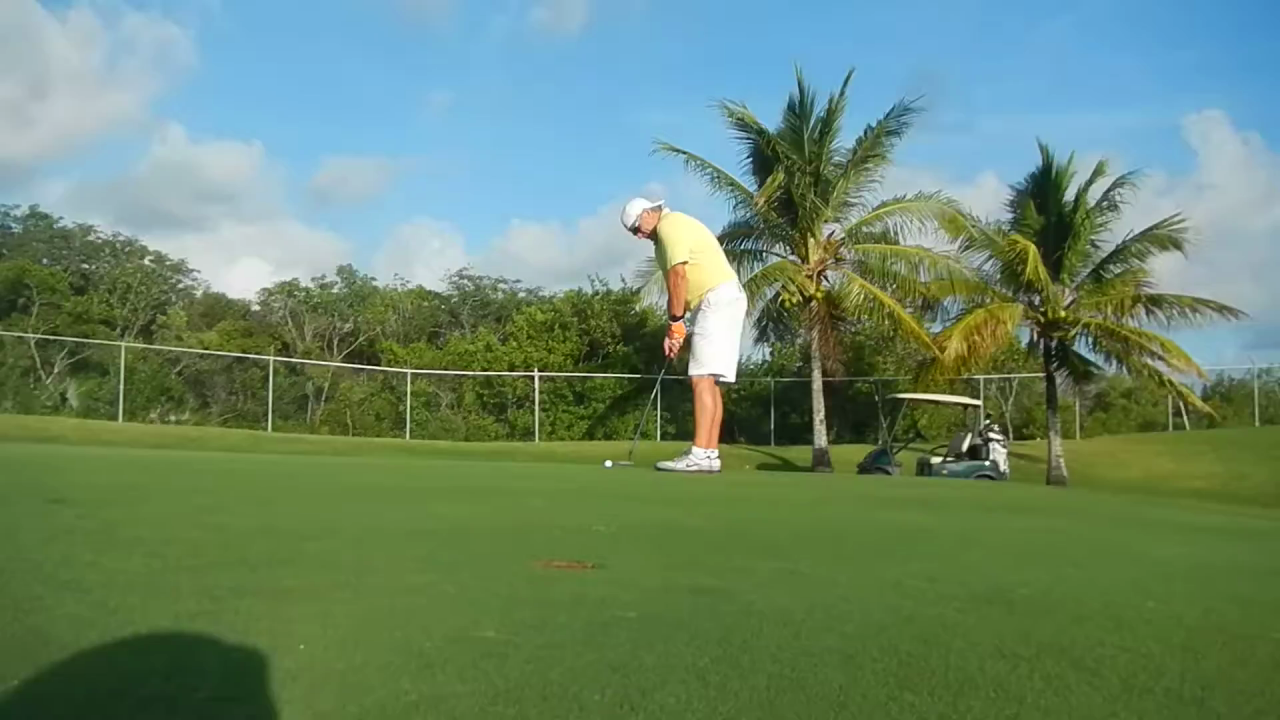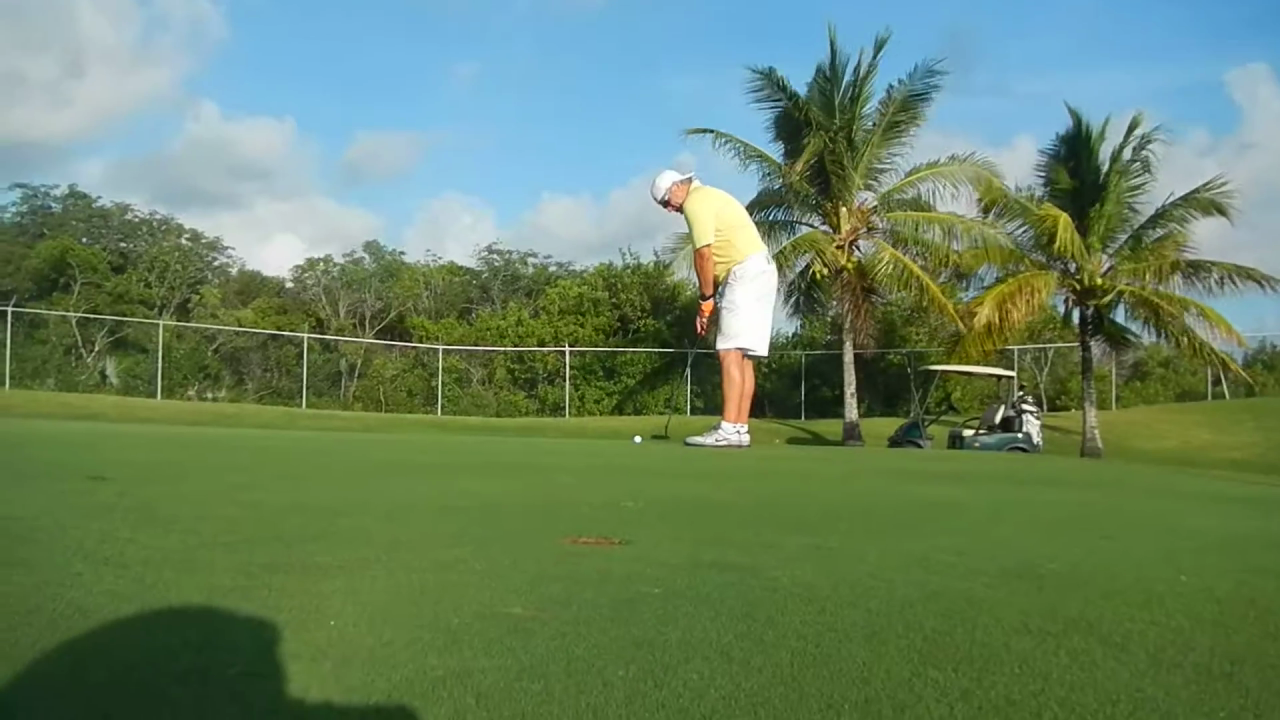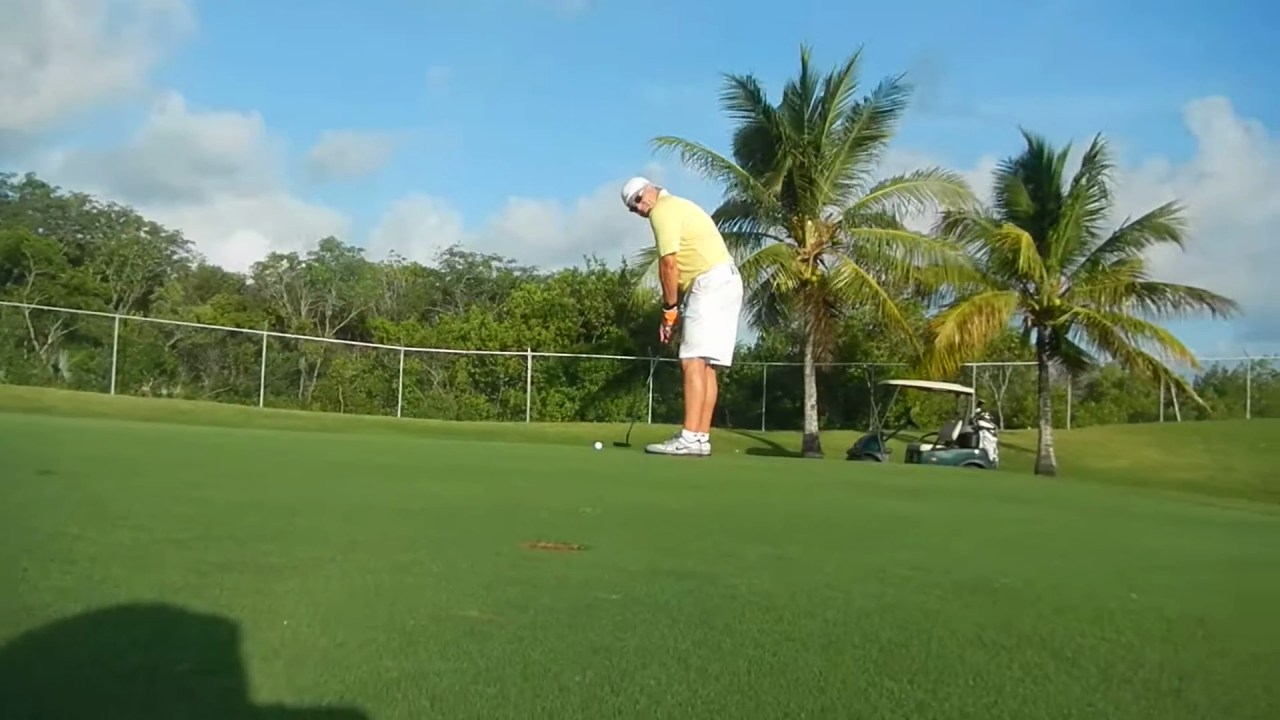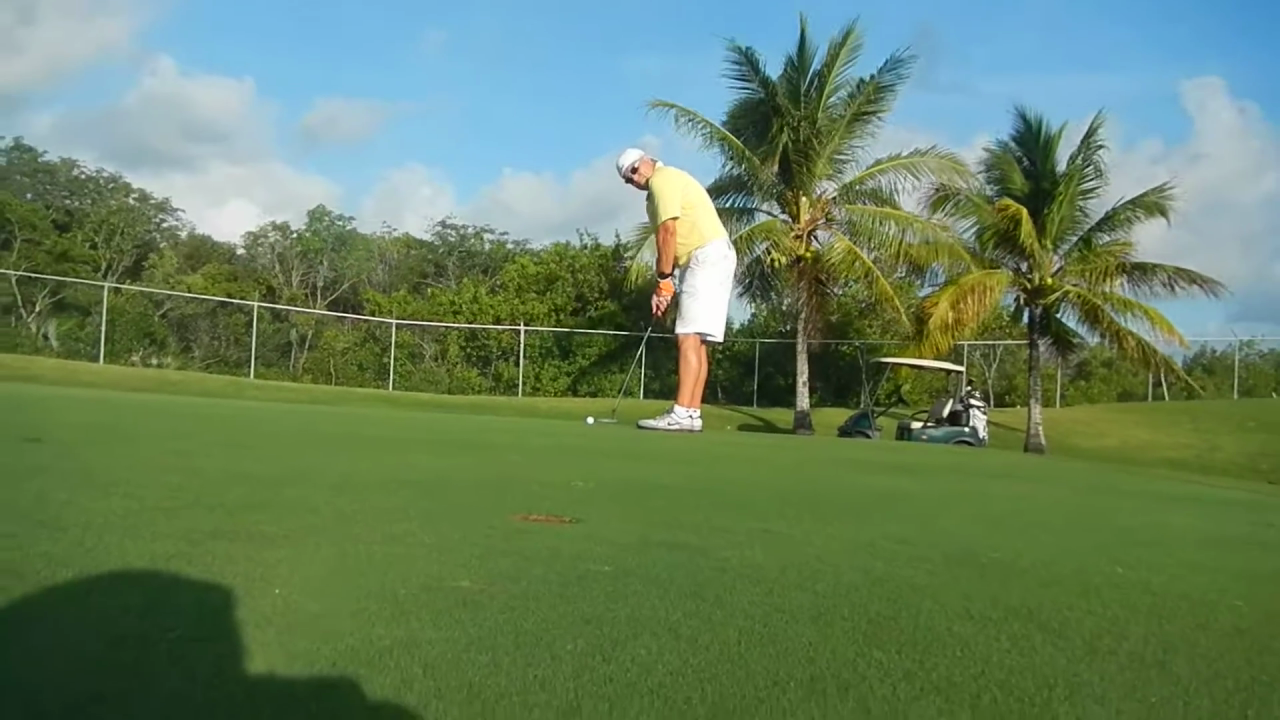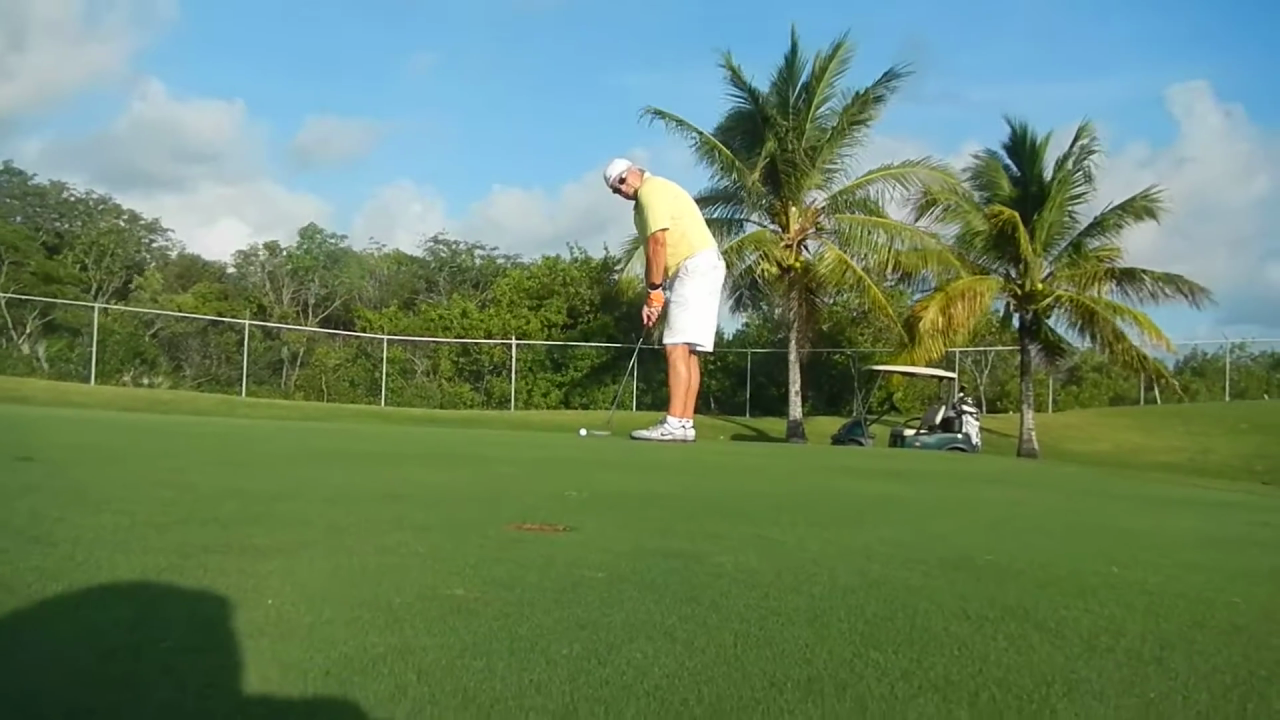
dt=0.3s
person 1, frame 1
left shoulder: (670, 224)
right shoulder: (661, 241)
left elbow: (678, 276)
right elbow: (676, 286)
left wrist: (675, 323)
right wrist: (674, 330)
left hip: (719, 300)
right hip: (713, 303)
left knee: (703, 378)
right knee: (709, 380)
left ankle: (699, 454)
right ankle: (710, 453)
person 1, frame 2
left shoulder: (696, 201)
right shoulder: (705, 201)
left elbow: (704, 256)
right elbow: (712, 260)
left wrist: (705, 300)
right wrist: (708, 302)
left hip: (747, 273)
right hip: (755, 273)
left knee: (730, 352)
right knee: (742, 355)
left ankle: (729, 429)
right ankle: (740, 428)
person 1, frame 3
left shoulder: (663, 209)
right shoulder: (673, 210)
left elbow: (668, 264)
right elbow: (678, 269)
left wrist: (669, 310)
right wrist: (672, 311)
left hip: (712, 283)
right hip: (722, 284)
left knee: (693, 360)
right knee: (705, 365)
left ankle: (689, 437)
right ankle: (700, 438)
person 1, frame 4
left shoulder: (662, 178)
right shoulder: (654, 196)
left elbow: (668, 231)
right elbow: (667, 242)
left wrist: (663, 280)
right wrist: (662, 287)
left hip: (707, 257)
right hip: (704, 261)
left knee: (689, 336)
right knee: (697, 339)
left ankle: (681, 413)
right ankle: (692, 413)
person 1, frame 5
left shoulder: (651, 189)
right shoulder: (640, 208)
left elbow: (658, 242)
right elbow: (652, 254)
left wrist: (654, 290)
right wrist: (652, 297)
left hip: (697, 267)
right hip: (692, 271)
left knee: (678, 346)
right knee: (686, 349)
left ankle: (674, 424)
right ankle: (685, 423)
